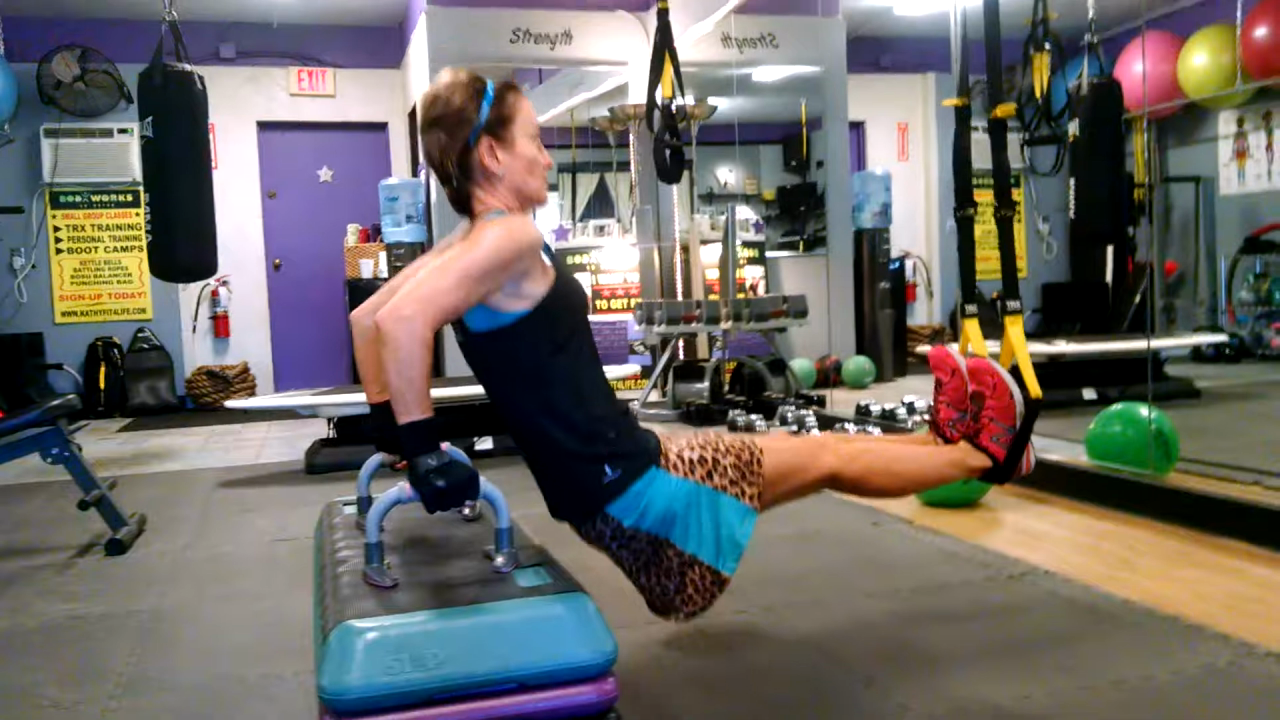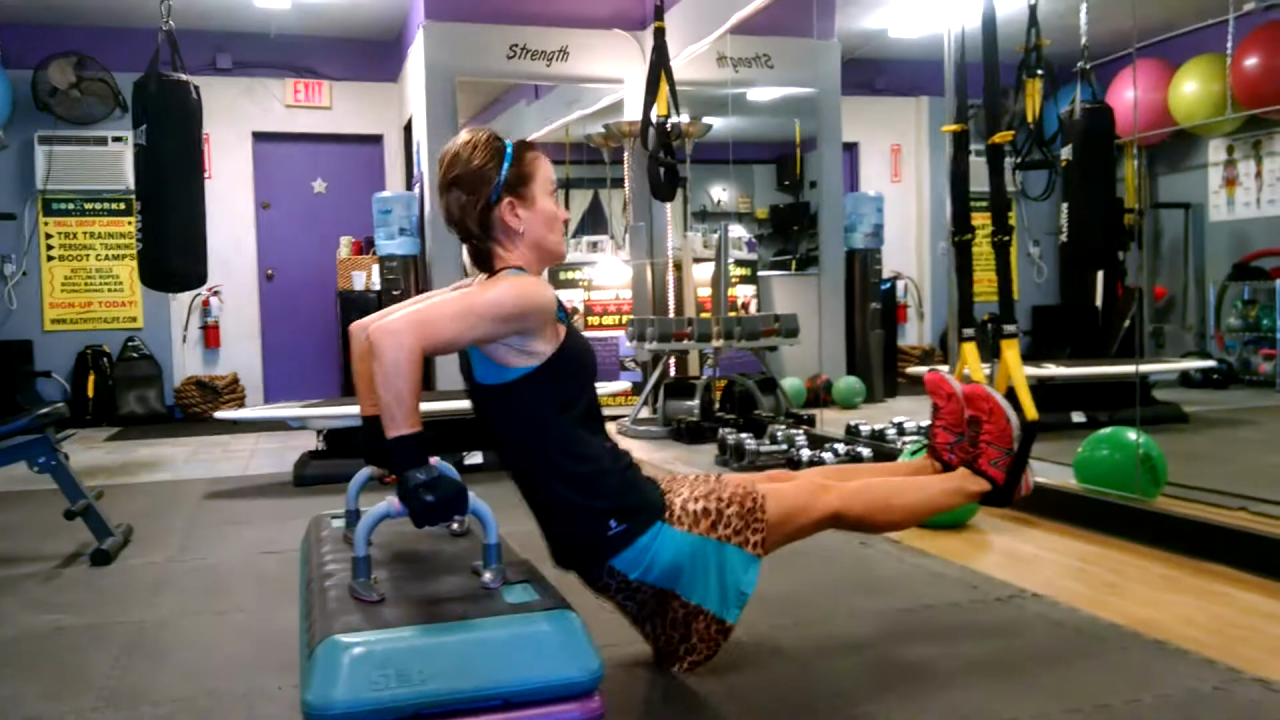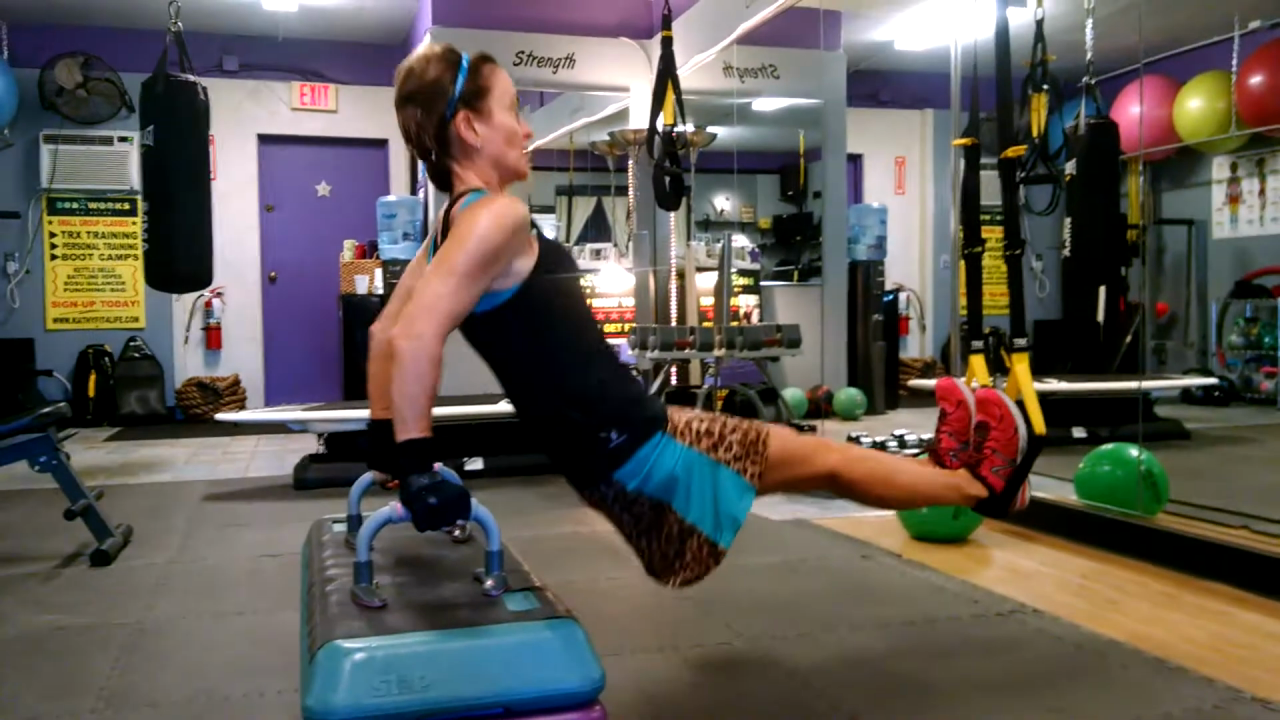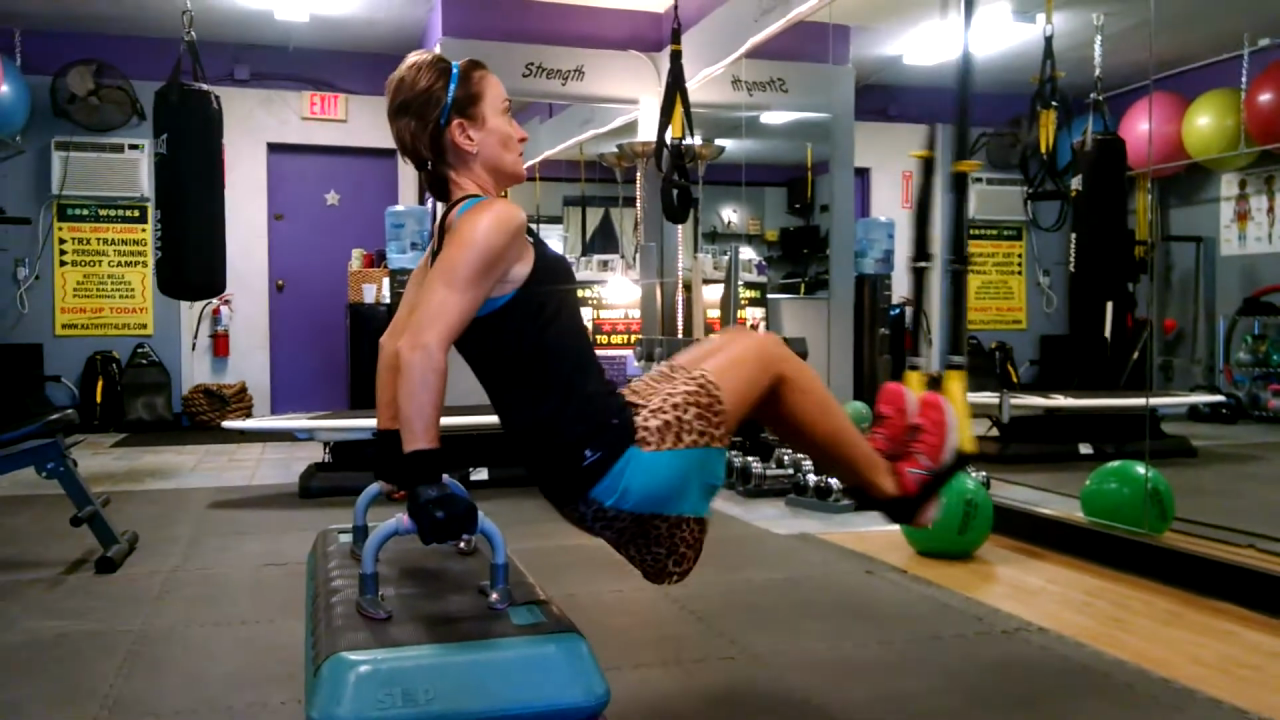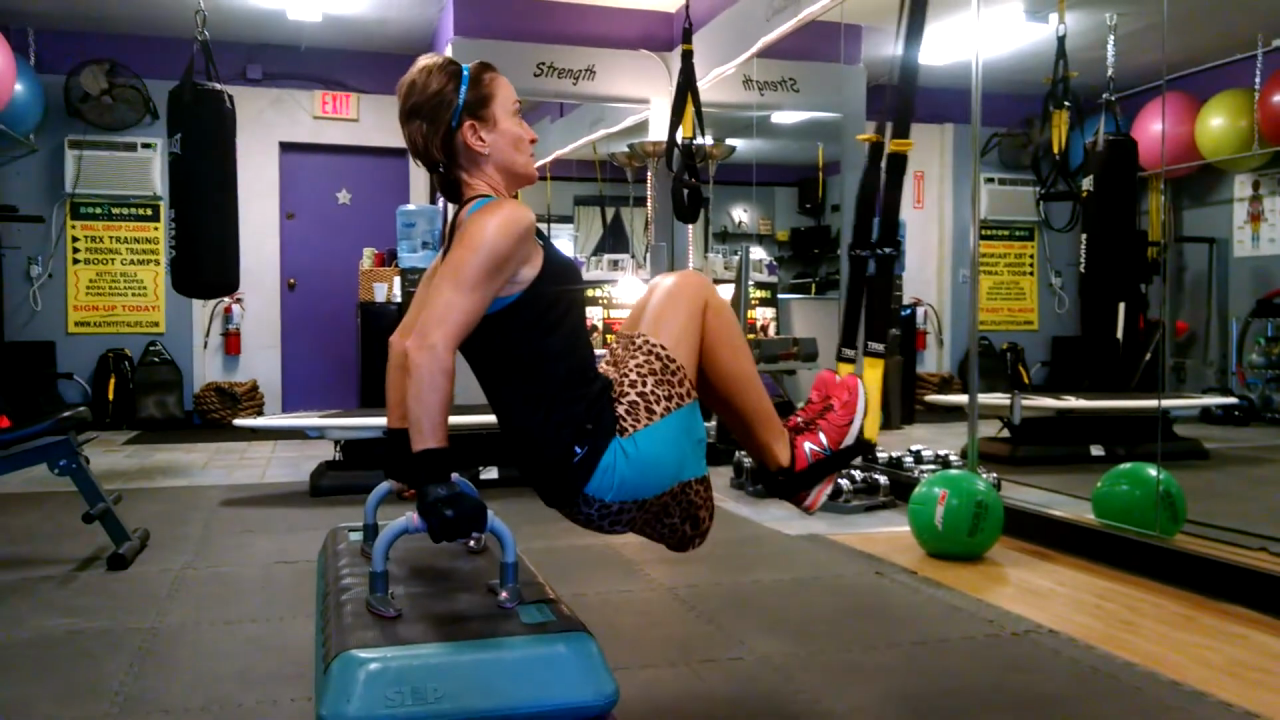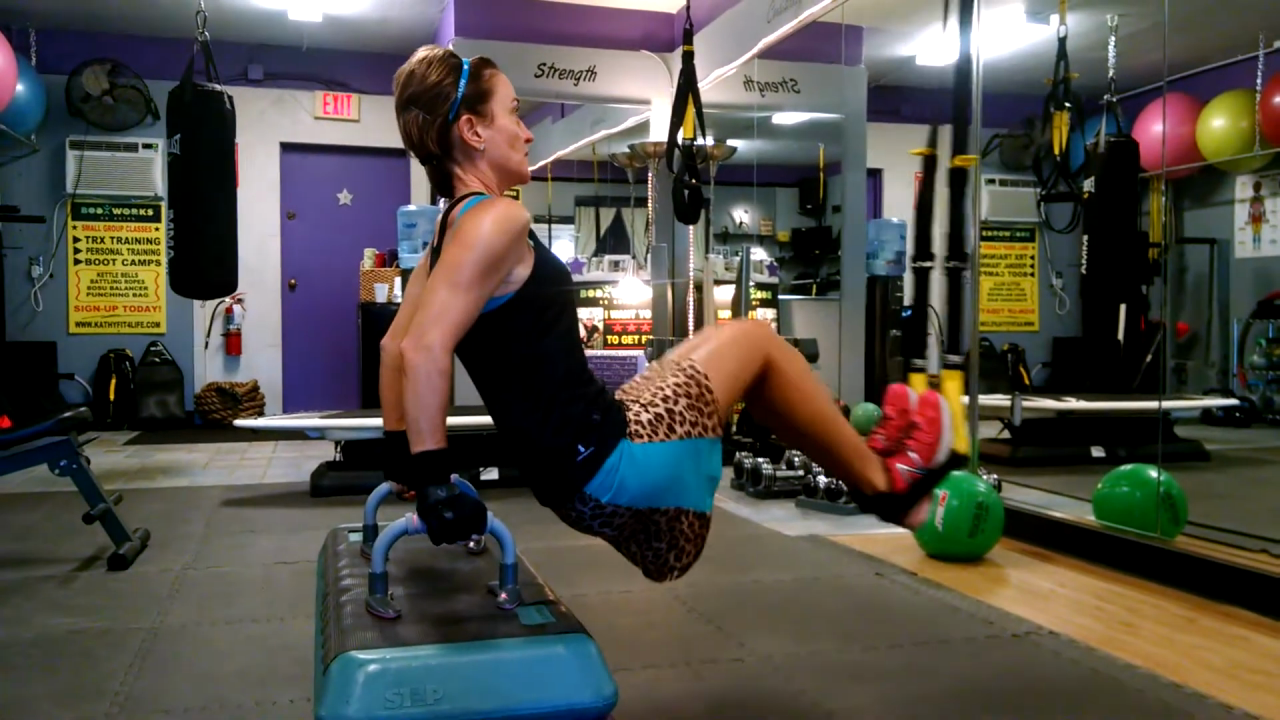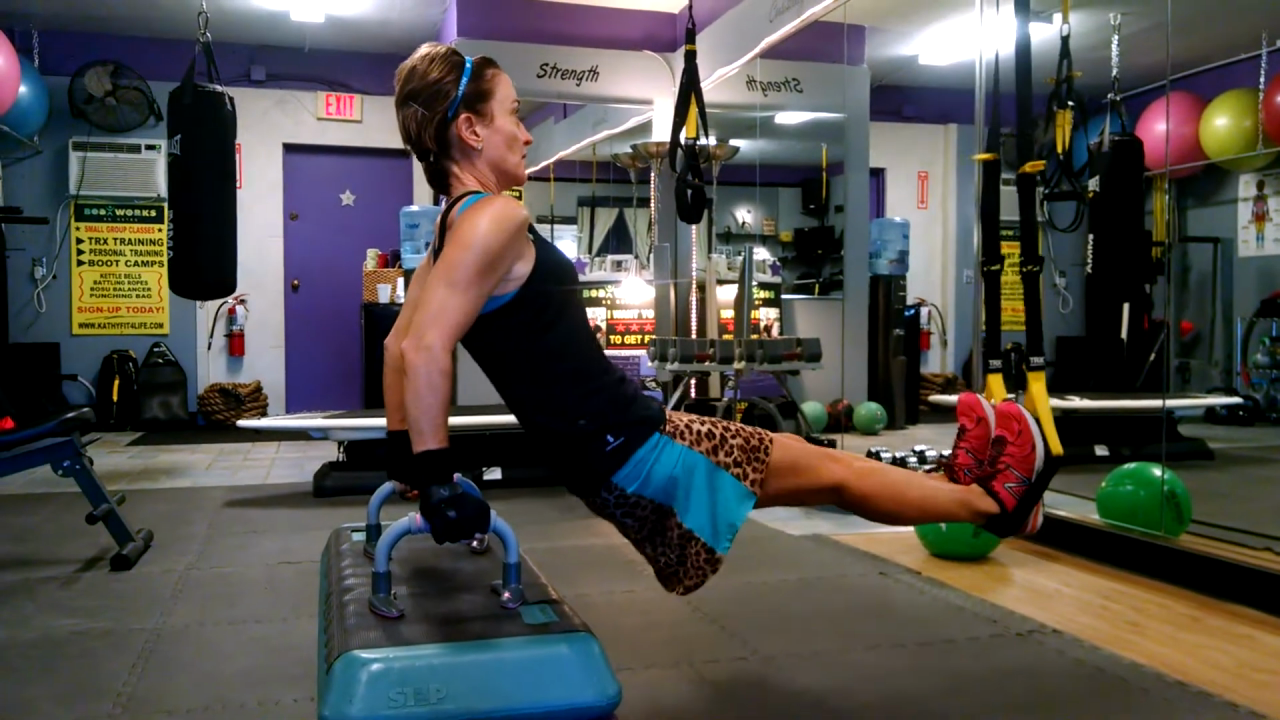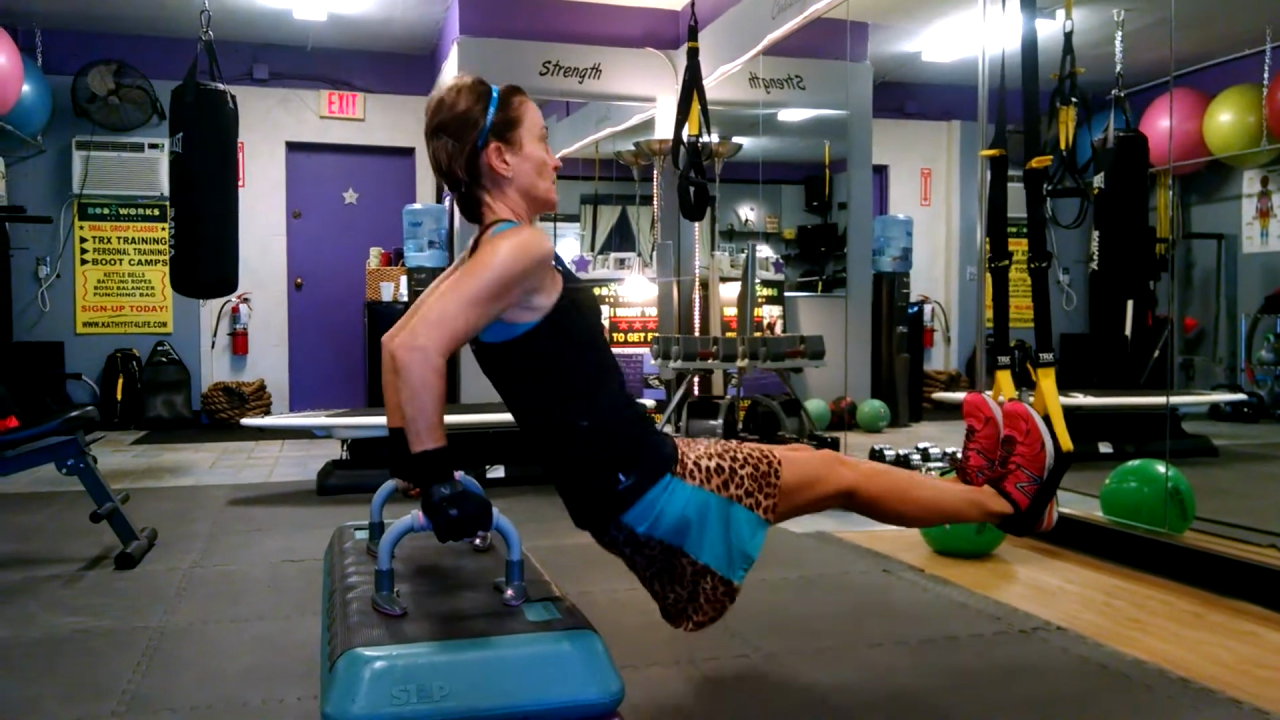
dt=0.4s
person 1, frame 1
left shoulder: (467, 246)
right shoulder: (509, 237)
left elbow: (367, 322)
right elbow: (404, 323)
left wrist: (396, 436)
right wrist: (426, 451)
left hip: (607, 477)
right hip: (624, 487)
left knee: (786, 444)
right knee: (824, 457)
left ankle: (939, 441)
right ankle: (982, 456)
person 1, frame 2
left shoulder: (484, 293)
right shoulder: (524, 297)
left elbow: (364, 334)
right elbow: (389, 337)
left wrist: (386, 452)
right wrist: (412, 467)
left hip: (620, 516)
right hip: (627, 537)
left knee: (785, 482)
right knee: (823, 498)
left ankle: (940, 465)
right ankle: (978, 479)
person 1, frame 3
left shoulder: (456, 225)
right shoulder: (496, 218)
left elbow: (383, 335)
right elbow: (412, 340)
left wrist: (393, 452)
right wrist: (419, 466)
left hip: (610, 449)
right hip: (629, 451)
left knee: (798, 447)
right knee: (821, 457)
left ankle: (942, 472)
right ankle: (981, 487)
person 1, frame 4
left shoulder: (453, 228)
right shoulder: (494, 222)
left elbow: (395, 347)
right elbow: (422, 350)
left wrist: (395, 461)
right wrist: (426, 481)
left hip: (584, 460)
right hip: (612, 468)
left knee: (734, 349)
right knee: (763, 353)
left ankle: (871, 464)
right ankle: (893, 484)
person 1, frame 5
left shoulder: (467, 229)
right shoulder: (504, 222)
left elbow: (403, 345)
right elbow: (428, 349)
left wrist: (406, 462)
right wrist: (436, 482)
left hip: (574, 467)
right hip: (608, 469)
left knee: (676, 298)
right knee: (688, 290)
left ankle: (780, 442)
right ankle: (787, 459)
person 1, frame 6
left shoulder: (456, 228)
right shoulder: (496, 220)
left elbow: (397, 348)
right elbow: (425, 353)
left wrist: (410, 465)
right wrist: (435, 484)
left hip: (576, 470)
right hip: (607, 473)
left knee: (731, 343)
right knee: (754, 339)
left ankle: (863, 461)
right ankle: (880, 479)
person 1, frame 7
left shoulder: (455, 230)
right shoulder: (494, 220)
left elbow: (399, 348)
right elbow: (425, 352)
left wrist: (410, 465)
right wrist: (438, 485)
left hip: (607, 455)
right hip: (631, 455)
left knee: (811, 460)
right knee: (828, 471)
left ankle: (959, 491)
right ankle: (993, 502)
person 1, frame 8
left shoulder: (485, 255)
right shoulder: (520, 248)
left elbow: (395, 347)
right elbow: (415, 352)
left wrist: (413, 466)
right wrist: (440, 482)
left hip: (626, 480)
right hip: (643, 490)
left knee: (804, 460)
right knee: (836, 473)
left ankle: (971, 489)
right ankle: (1006, 504)
